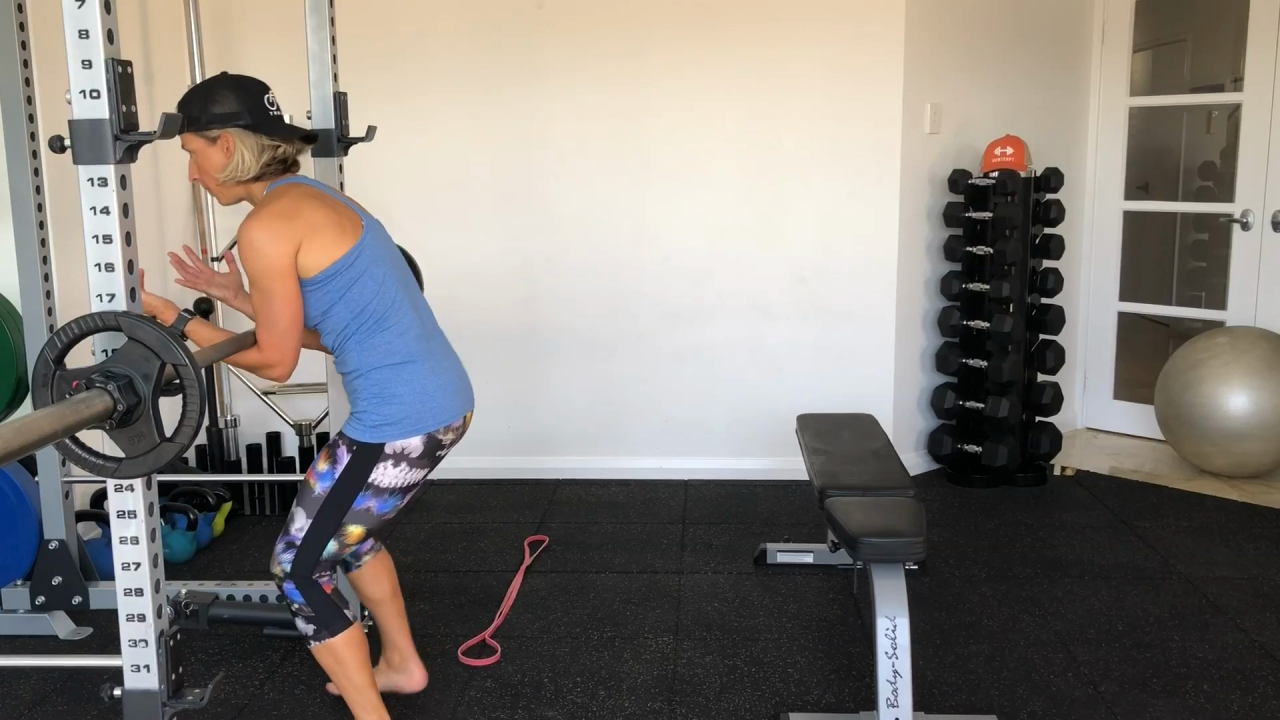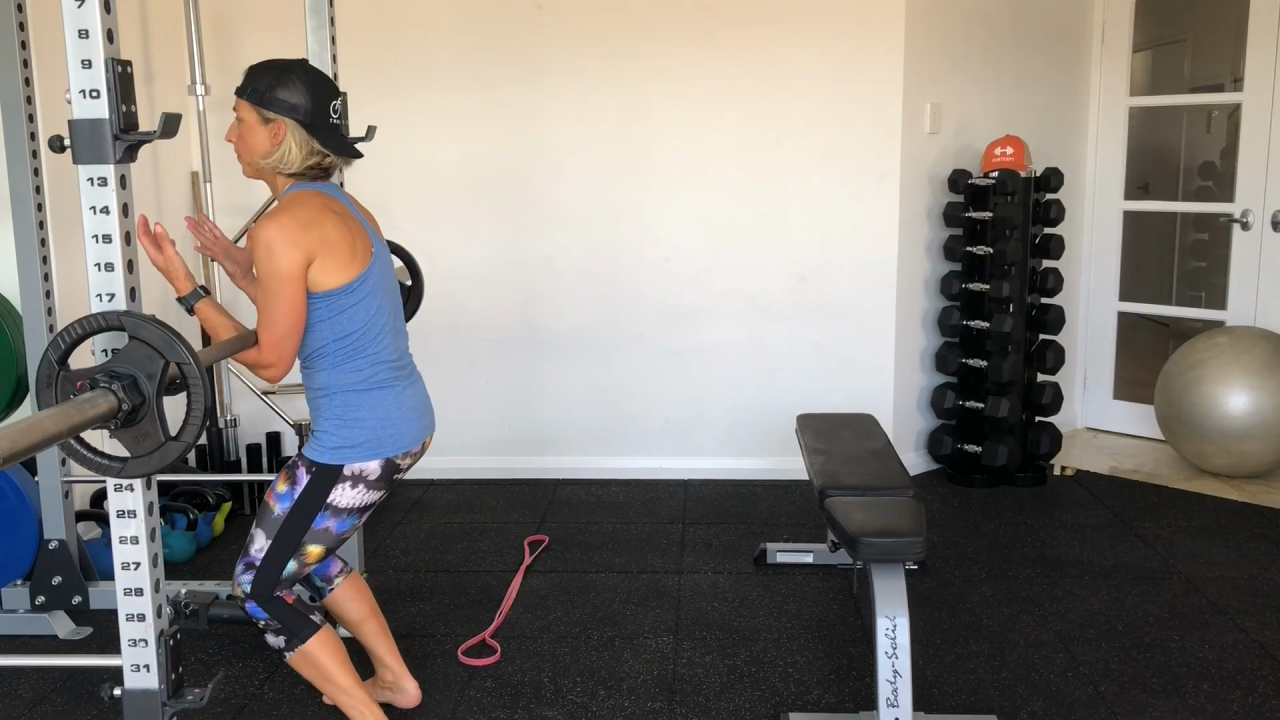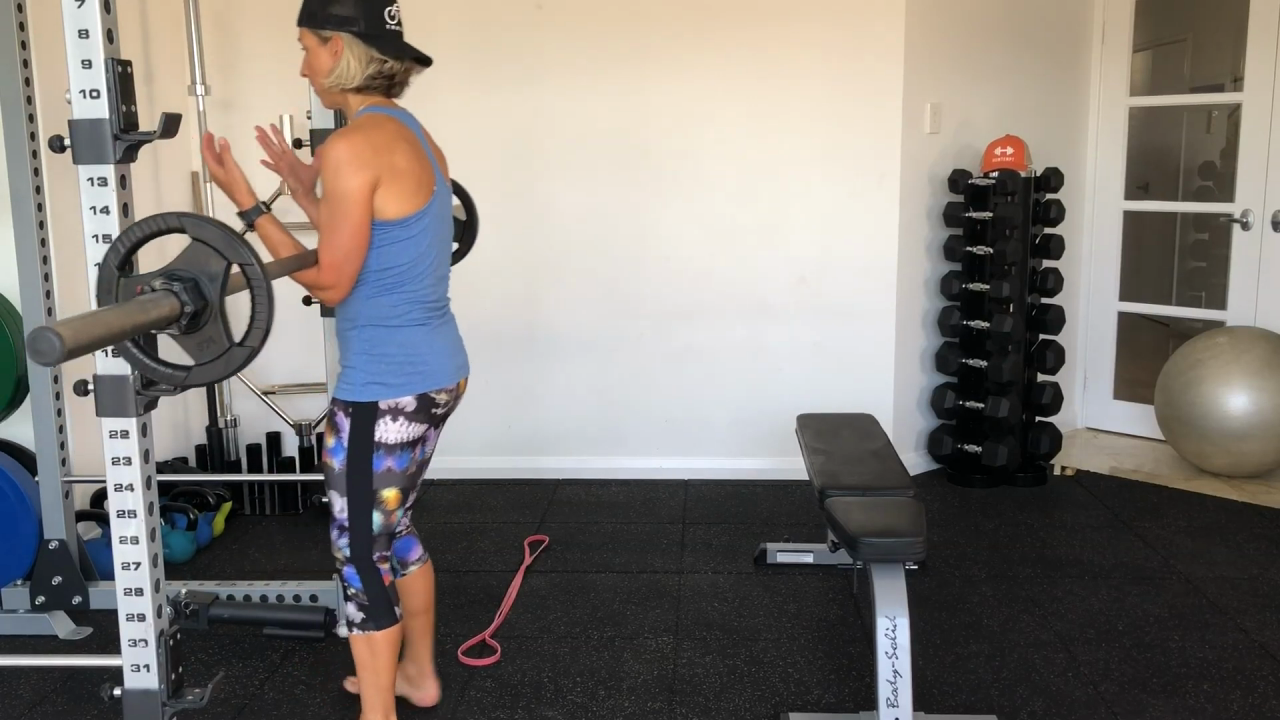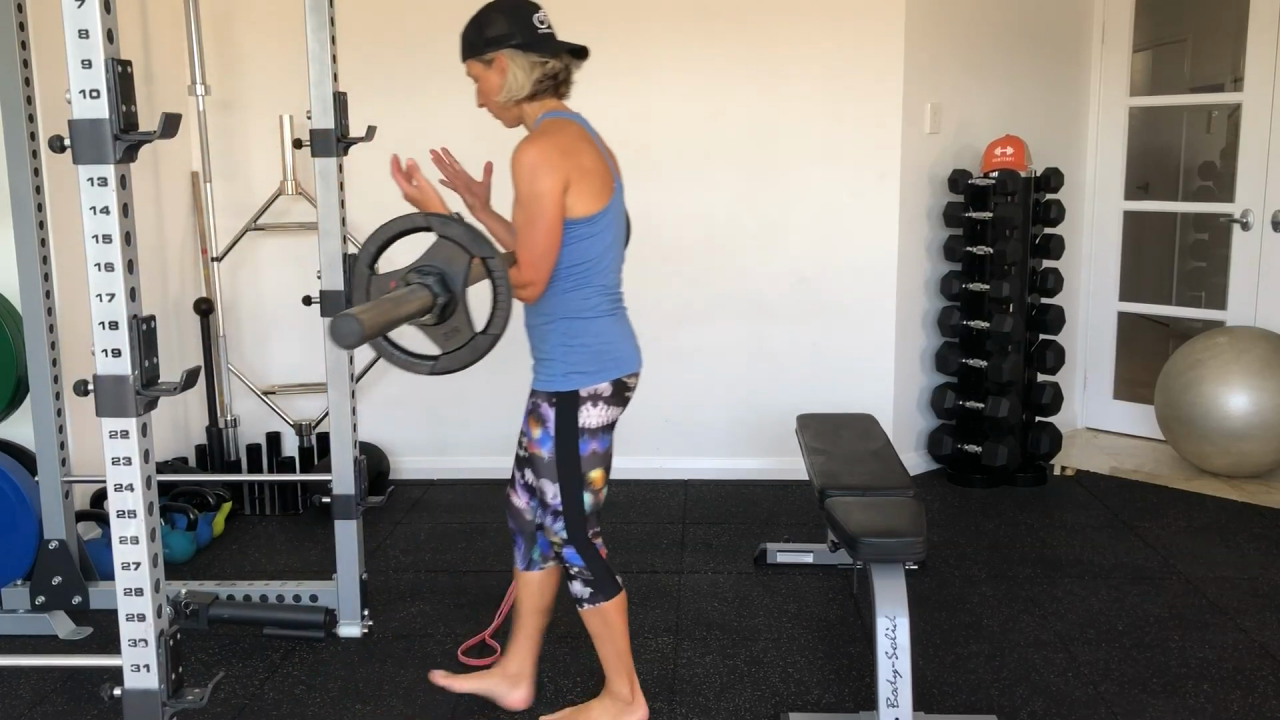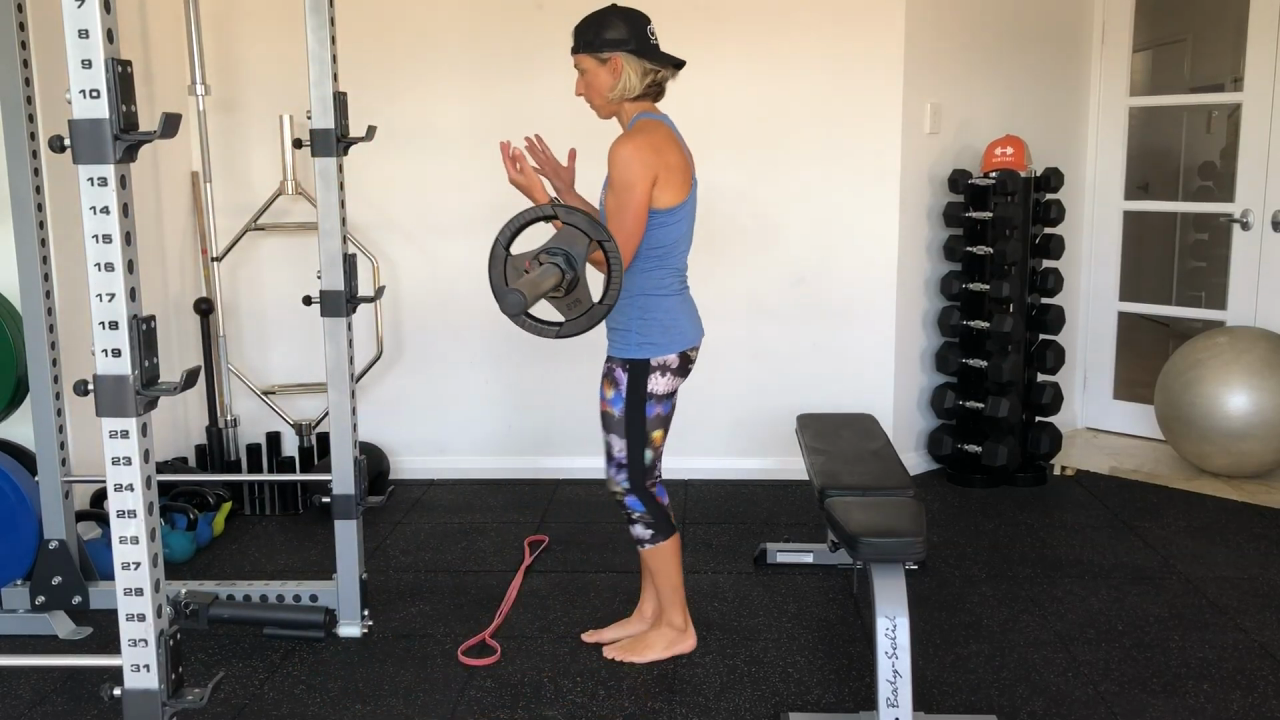
dt=1s
person 1, frame 1
left shoulder: (267, 226)
right shoulder: (315, 200)
left elbow: (275, 361)
left wrist: (169, 315)
right wrist: (240, 297)
left hip: (399, 420)
right hip: (440, 399)
left knee: (298, 569)
right knee: (341, 527)
right ankle: (402, 664)
person 1, frame 2
left shoulder: (283, 228)
right shoulder: (339, 207)
left elbow: (272, 360)
left wrist: (184, 285)
right wrist: (241, 272)
left hip: (358, 442)
right hip: (400, 422)
left knee: (260, 585)
right knee: (301, 549)
person 1, frame 3
left shoulder: (353, 147)
right shoulder: (411, 136)
left elbow: (331, 281)
left wrist: (244, 201)
right wrist: (305, 192)
left hip: (384, 385)
right hip: (436, 369)
left knee: (361, 553)
right knee: (391, 529)
person 1, frame 4
left shoulder: (541, 150)
right shoulder: (577, 137)
left elbow: (528, 281)
left wrist: (439, 215)
right wrist: (480, 210)
left hip: (579, 372)
right hip: (584, 363)
left knee: (570, 533)
right knee: (530, 512)
person 1, frame 5
left shoulder: (635, 146)
right shoulder: (657, 136)
left elbow: (614, 258)
left wrist: (540, 198)
right wrist: (568, 192)
left hip: (646, 343)
right hip: (660, 334)
left knee: (631, 484)
right knee: (640, 477)
left ankle: (676, 625)
right ankle: (653, 611)
